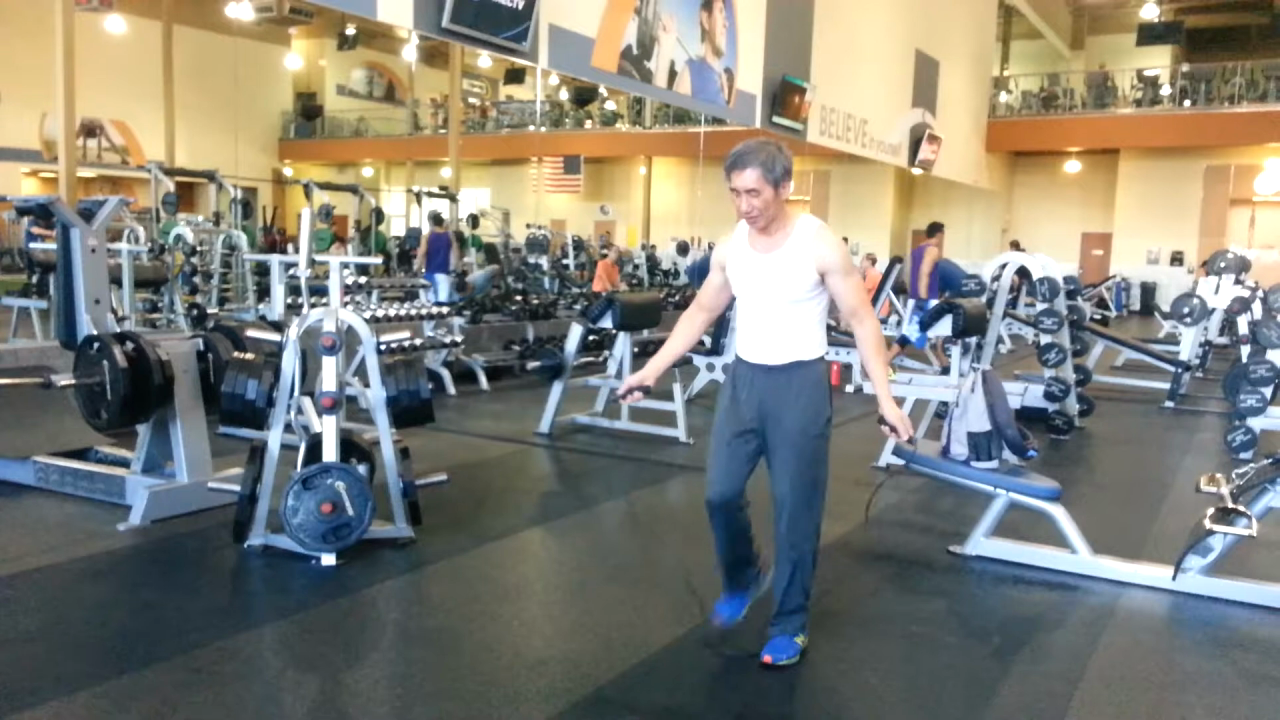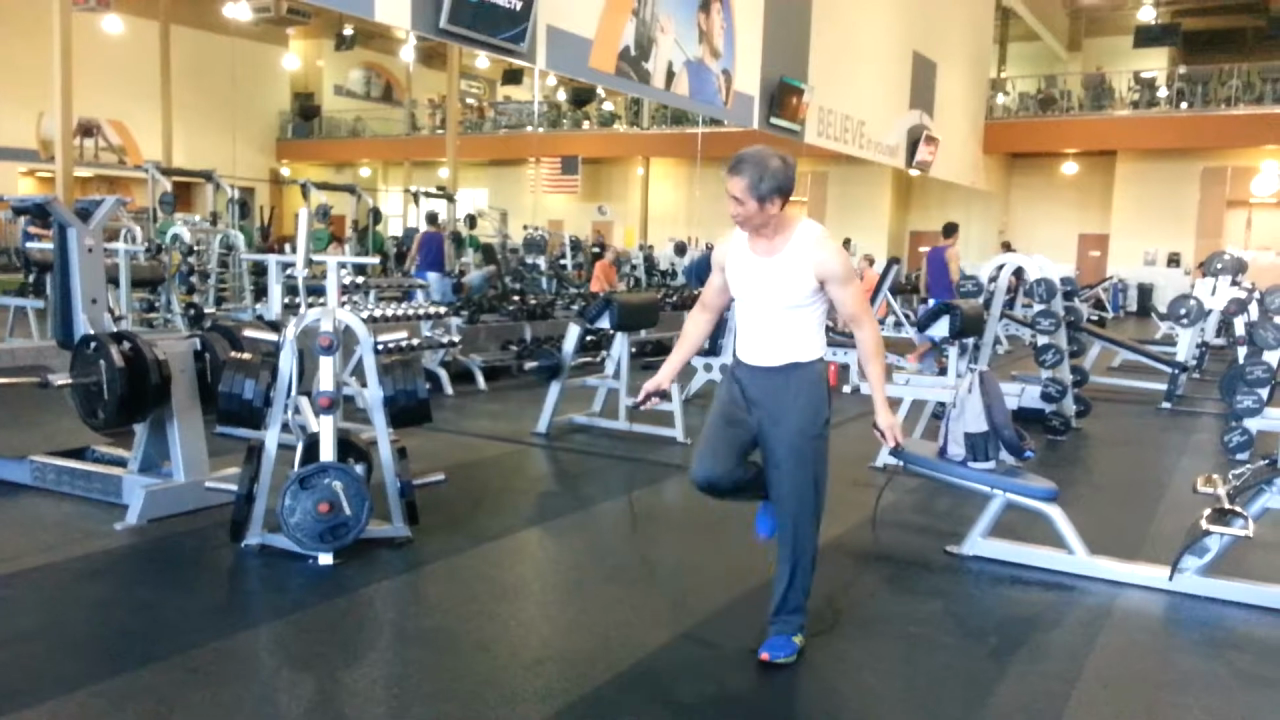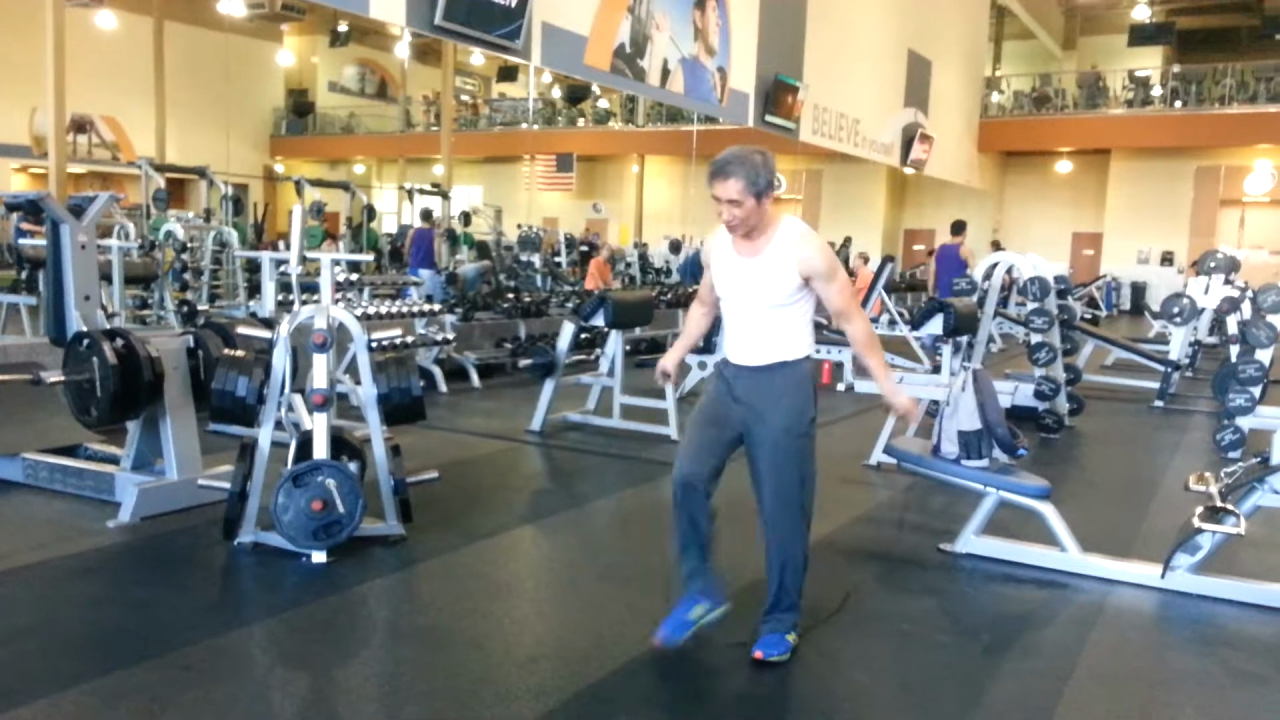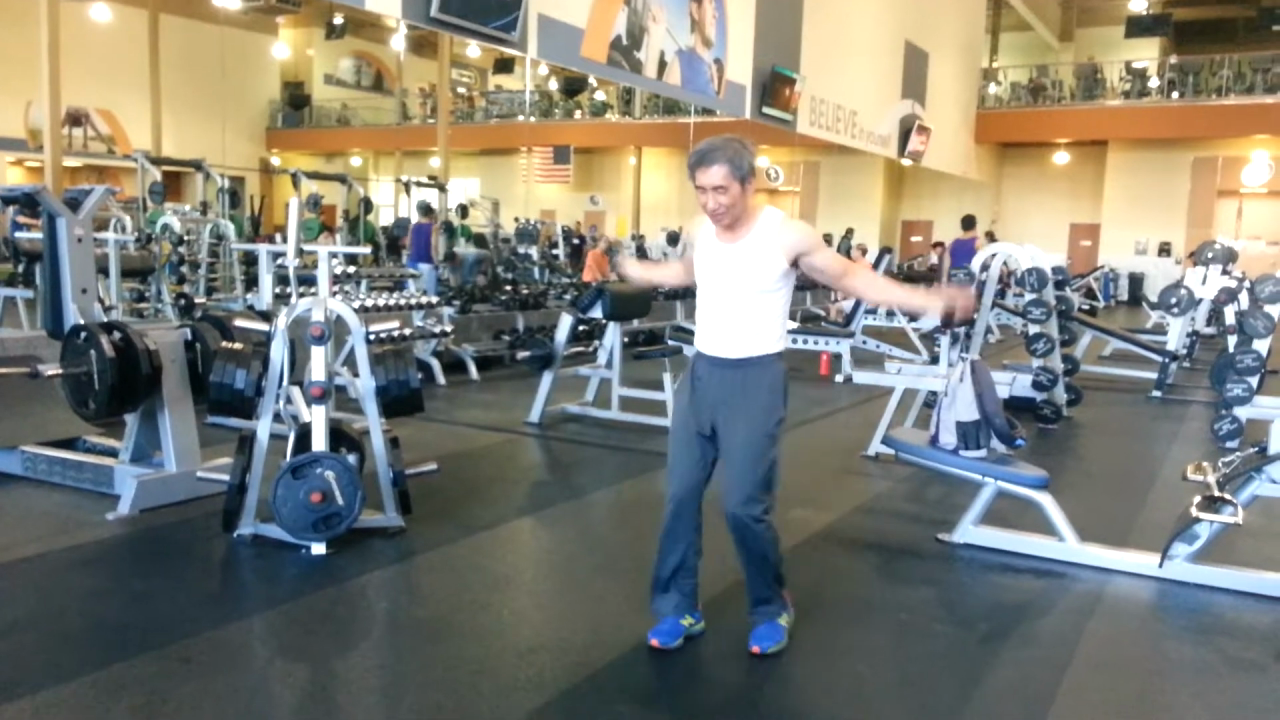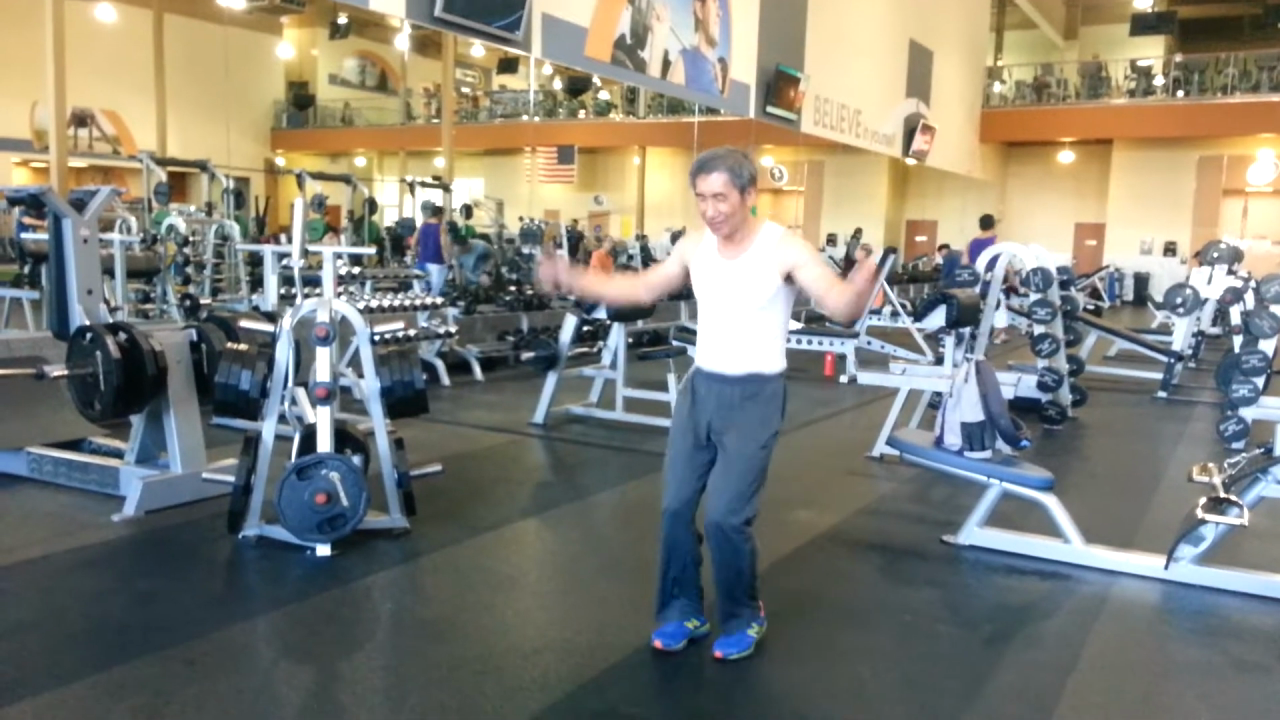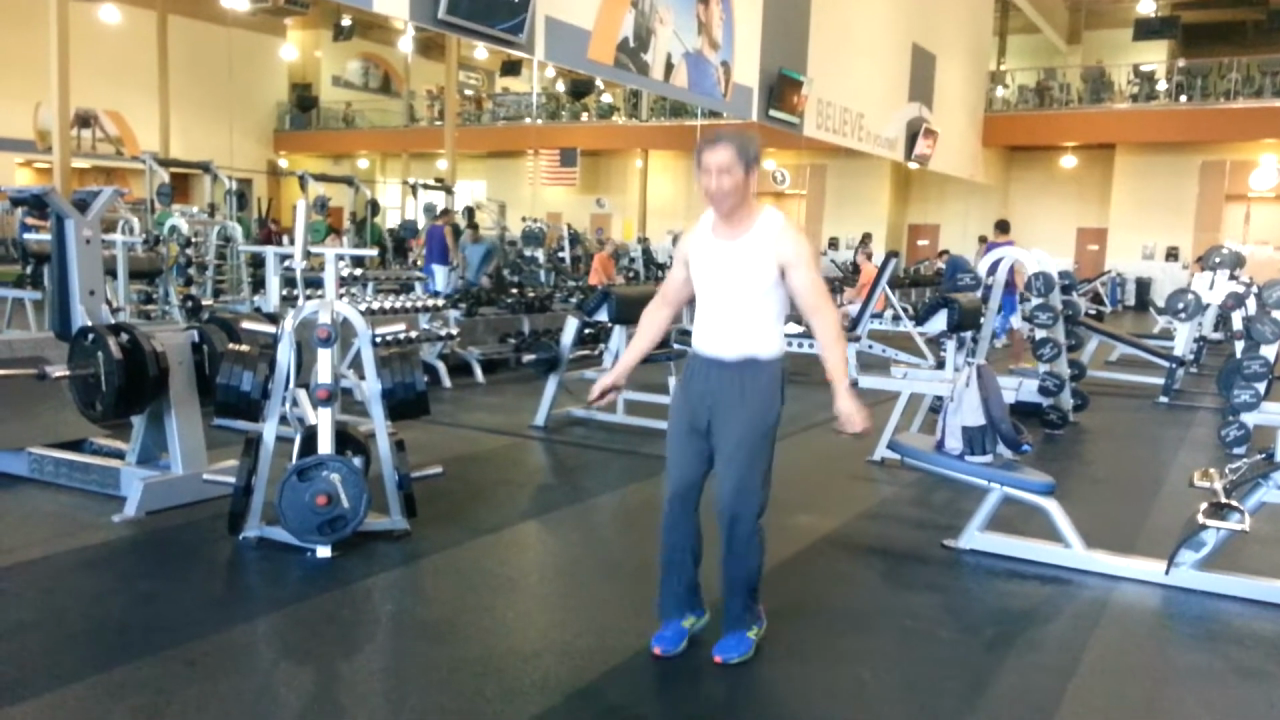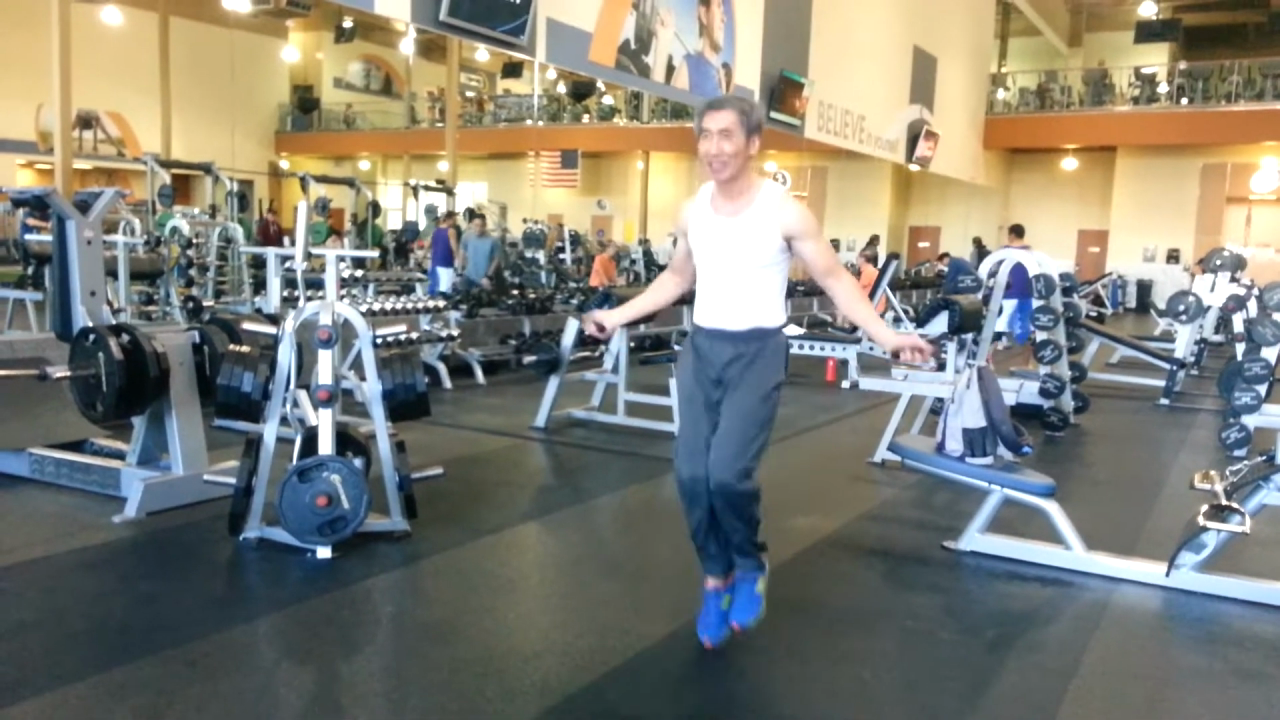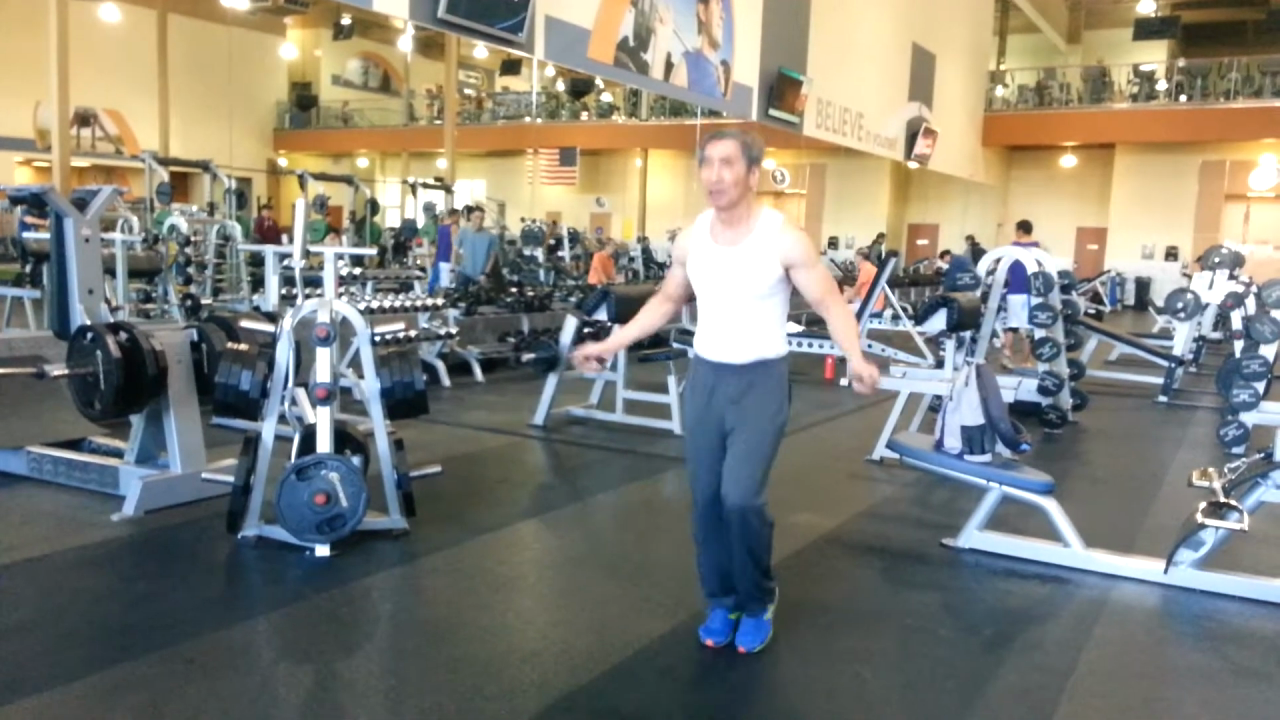
dt=0.2s
person 1, frame 1
left shoulder: (821, 244)
right shoulder: (729, 247)
left elbow: (861, 319)
right elbow: (701, 313)
left wrist: (886, 399)
right wrist: (652, 369)
left hip: (800, 383)
right hip: (744, 378)
left knee: (795, 508)
right knee: (721, 494)
left ankle: (790, 623)
right ankle: (743, 579)
person 1, frame 2
left shoulder: (821, 250)
right shoulder: (729, 248)
left elbow: (862, 325)
right elbow: (705, 311)
left wrist: (881, 404)
right wrist: (667, 372)
left hip: (798, 384)
right hip: (742, 378)
left knee: (797, 510)
right knee: (709, 472)
left ankle: (787, 624)
right ankle: (766, 489)
person 1, frame 3
left shoulder: (805, 248)
right shoulder: (715, 245)
left elbow: (850, 316)
left wrist: (888, 385)
right wrist: (678, 351)
left hip: (783, 382)
right hip: (729, 377)
left knee: (785, 510)
right knee: (688, 477)
left ankle: (780, 621)
right ankle: (701, 593)
person 1, frame 4
left shoulder: (787, 235)
right shoulder: (699, 232)
left elbow: (851, 277)
left wrist: (926, 300)
right wrist: (636, 272)
left hip: (756, 377)
right hip: (701, 372)
left knee: (742, 504)
right knee: (681, 497)
left ankle: (771, 607)
right ankle: (678, 607)
person 1, frame 5
left shoulder: (784, 250)
right shoulder: (694, 248)
left elbow: (838, 304)
right elbow: (643, 288)
left wrist: (857, 290)
right wrist: (576, 281)
left hip: (755, 394)
right hip: (702, 386)
left knee: (723, 515)
right knee: (676, 507)
left ankle: (744, 616)
right ankle: (685, 610)
person 1, frame 6
left shoulder: (784, 239)
right shoulder: (697, 239)
left elbow: (822, 318)
right elbow: (665, 305)
left wrist: (843, 394)
right wrist: (622, 369)
left hip: (753, 379)
right hip: (700, 375)
left knee: (737, 507)
right knee: (678, 499)
left ankle: (744, 620)
right ankle: (681, 610)
person 1, frame 7
left shoulder: (784, 211)
right shoulder: (692, 211)
left elbow: (834, 278)
left wrist: (883, 335)
right wrist: (620, 316)
left hip: (757, 351)
right hip: (701, 348)
left knee: (727, 472)
right knee: (691, 473)
left ankle: (749, 562)
right ankle: (718, 572)
person 1, frame 8
left shoulder: (785, 239)
right shoulder: (690, 239)
left elbow: (828, 302)
right elbow: (667, 299)
left wrist: (855, 358)
right wrist: (613, 343)
left hip: (760, 380)
right hip: (706, 378)
left knee: (740, 500)
right knee: (707, 504)
left ankle: (757, 603)
right ankle: (723, 602)
